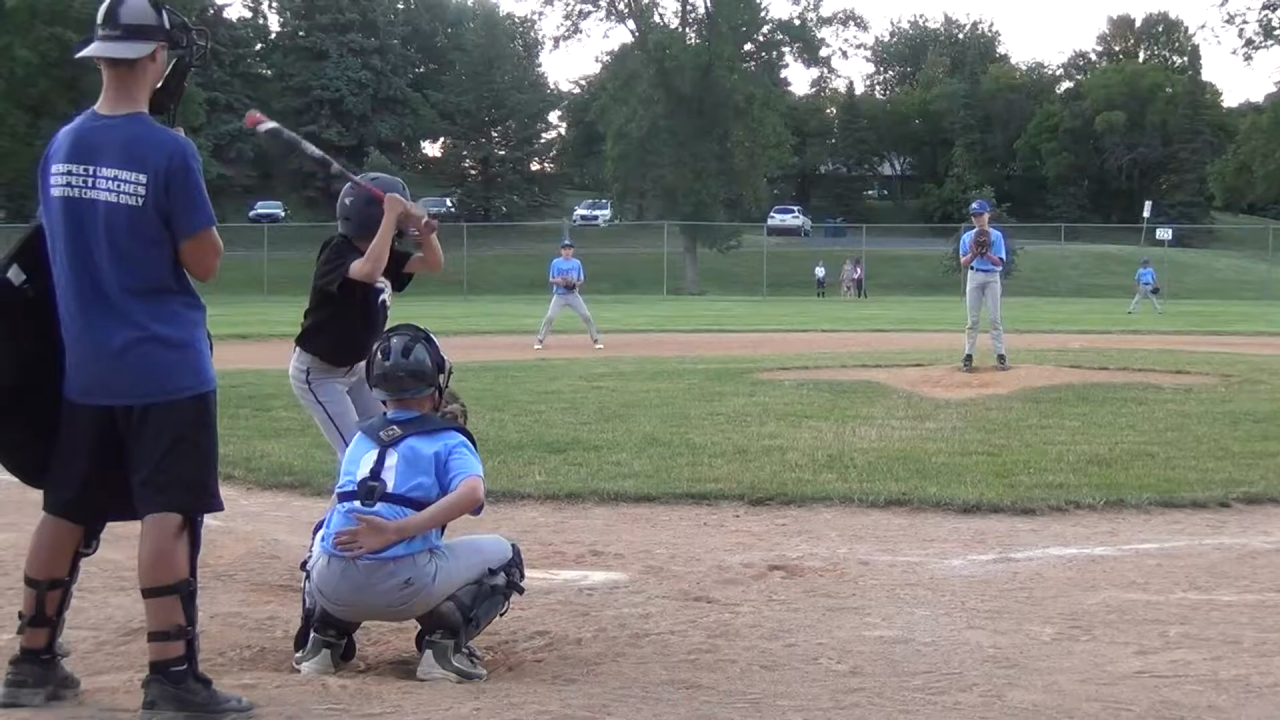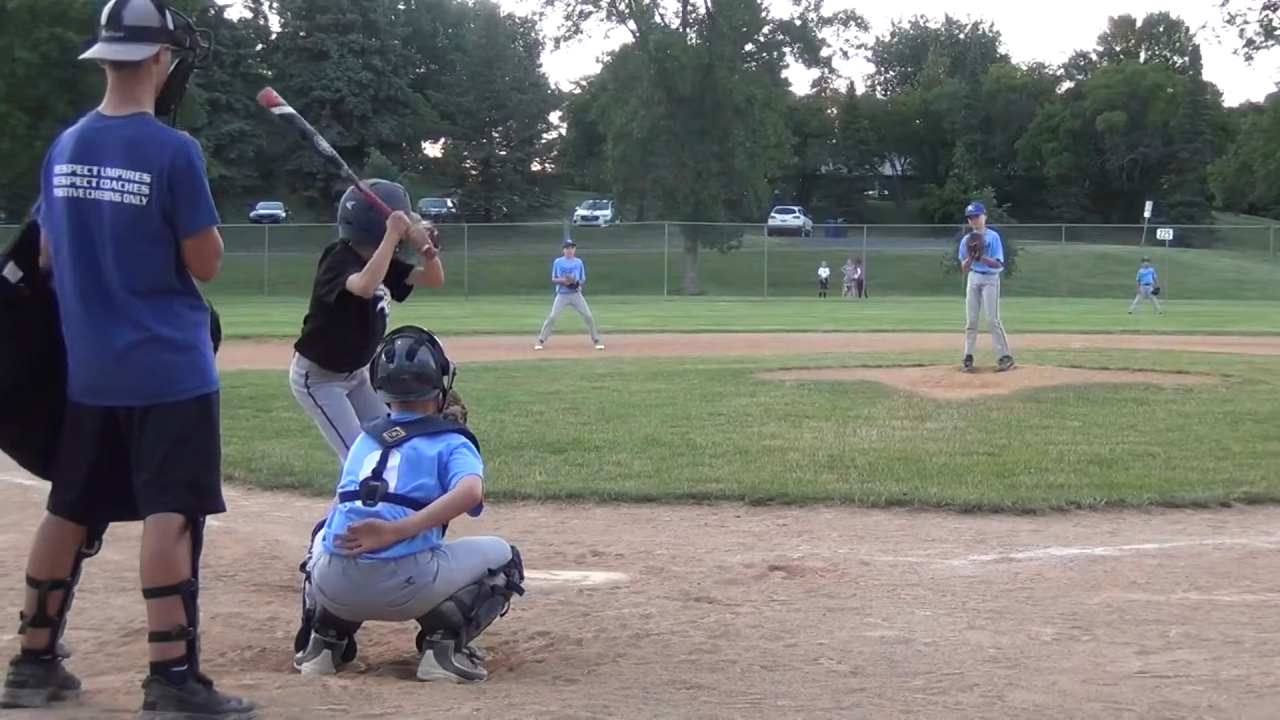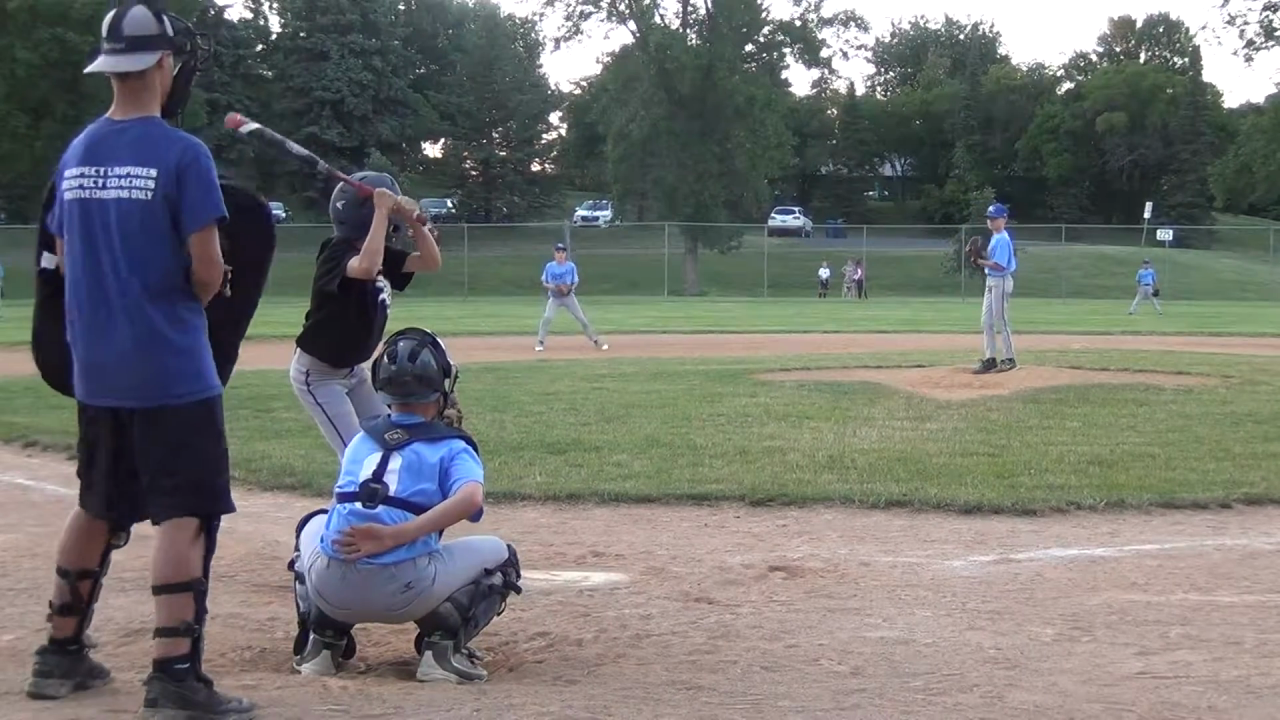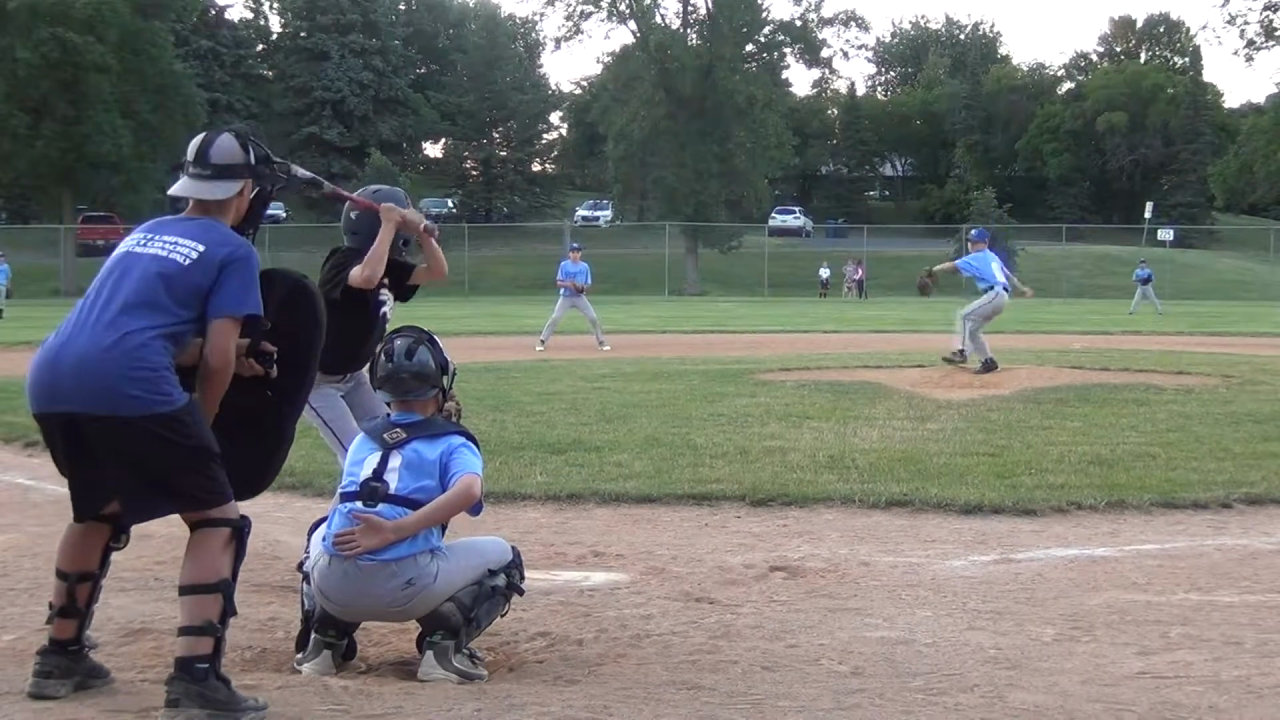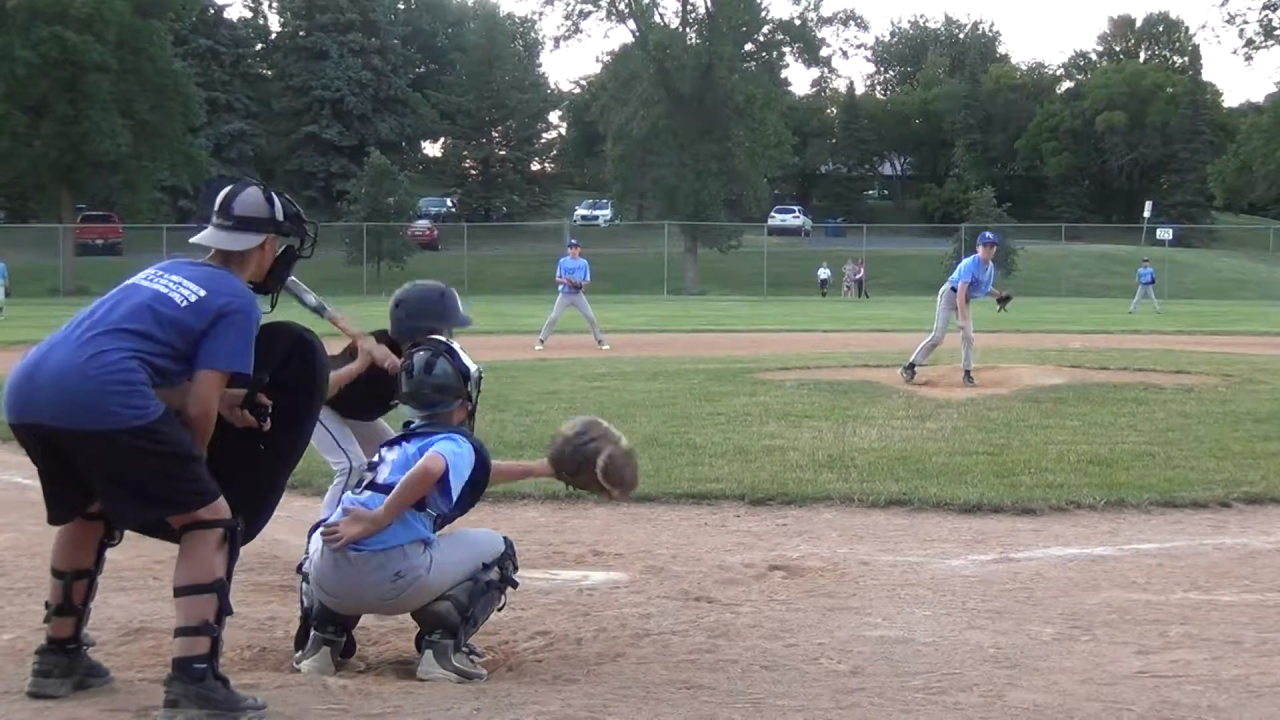
dt=1s
person 1, frame 1
left shoulder: (60, 146)
right shoulder: (168, 151)
right elbow: (205, 264)
left hip: (85, 367)
right hip: (166, 366)
left knee: (67, 511)
right knee: (168, 514)
person 1, frame 2
left shoulder: (64, 146)
right shoulder: (173, 151)
right elbow: (206, 265)
left hip: (88, 368)
right hip: (168, 367)
left knee: (70, 512)
right knee: (170, 515)
person 1, frame 3
left shoulder: (75, 152)
right shoulder: (182, 153)
left elbow: (65, 261)
right elbow: (206, 270)
left hip: (96, 368)
right hip: (171, 367)
left knee: (99, 508)
right knee: (184, 518)
left ankle: (60, 655)
person 1, frame 4
left shoulder: (143, 233)
right shoulder: (234, 250)
right elbow: (217, 358)
left wrist: (226, 353)
right wrist: (199, 424)
left hip: (51, 378)
right hip: (127, 386)
left knee: (100, 510)
right knee: (217, 520)
left ankle: (60, 656)
person 1, frame 5
left shoulder: (162, 272)
right shoulder: (236, 300)
right elbow: (196, 408)
left wrist: (219, 401)
right wrist: (188, 470)
right hip: (99, 401)
left knee: (89, 509)
right knee: (209, 522)
left ankle: (59, 656)
person 2, frame 1
left shoulder: (361, 438)
right shoulder: (448, 439)
right elbow: (472, 493)
right wrist: (396, 531)
left hip: (333, 587)
right hip: (404, 585)
right knee: (503, 554)
left ankle: (324, 639)
right ankle: (444, 645)
person 2, frame 2
left shoulder: (365, 438)
right shoulder: (451, 441)
right elbow: (470, 492)
right wrist: (395, 531)
left hip: (335, 586)
right hip: (405, 585)
left knee: (326, 534)
right knee: (503, 557)
left ankle: (324, 640)
right ankle: (444, 645)
person 2, frame 3
left shoulder: (361, 438)
right shoulder: (452, 447)
right elbow: (470, 498)
right wrist: (394, 537)
left hip: (330, 588)
right hip: (402, 590)
left knee: (315, 524)
right knee: (499, 555)
left ankle: (321, 641)
right ankle: (443, 646)
person 2, frame 4
left shoulder: (363, 439)
right shoulder: (452, 442)
right elbow: (468, 490)
right wrist: (393, 531)
left hip: (333, 587)
right hip: (405, 587)
left knee: (323, 530)
right knee: (503, 557)
left ankle: (324, 641)
right ankle: (444, 646)
person 2, frame 5
left shoulder: (399, 441)
right shoulder: (457, 443)
right elbow: (430, 469)
left wrist: (544, 467)
right wrist: (376, 520)
left hip: (330, 580)
right hip: (397, 577)
left knee: (325, 537)
right knee: (496, 550)
left ankle: (324, 641)
right ankle: (443, 647)
person 3, frame 1
left shoulder: (384, 253)
right shoulder: (339, 253)
left elbow: (434, 264)
right elbow: (370, 272)
left wrist: (423, 226)
right wrist: (390, 216)
left hip: (353, 368)
right hip: (317, 372)
person 3, frame 2
left shoulder: (383, 262)
right shoulder: (341, 260)
left elbow: (434, 279)
right elbow: (366, 287)
left wrist: (426, 246)
right wrist: (393, 235)
left hip: (353, 373)
right hip: (317, 376)
person 3, frame 3
left shoulder: (382, 254)
right shoulder: (338, 253)
left elbow: (431, 263)
right elbow: (367, 269)
left wrist: (413, 220)
right wrist: (381, 211)
left hip: (353, 369)
right hip: (317, 373)
person 3, frame 4
left shoulder: (388, 265)
right shoulder: (344, 262)
left elbow: (438, 272)
right elbow: (369, 278)
left wrist: (422, 230)
right wrist: (388, 225)
left hip: (352, 376)
right hip: (316, 379)
person 3, frame 5
right shoulder: (373, 348)
left wrist: (397, 364)
right wrist: (360, 364)
left hip: (349, 414)
right hip: (317, 403)
right knee: (353, 466)
